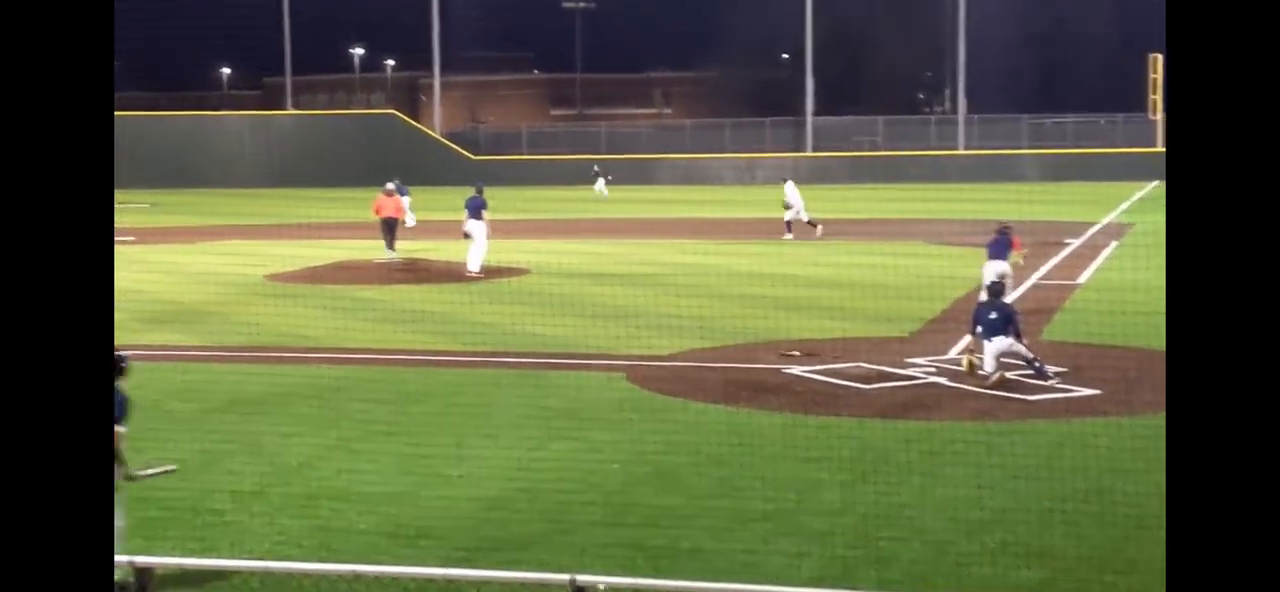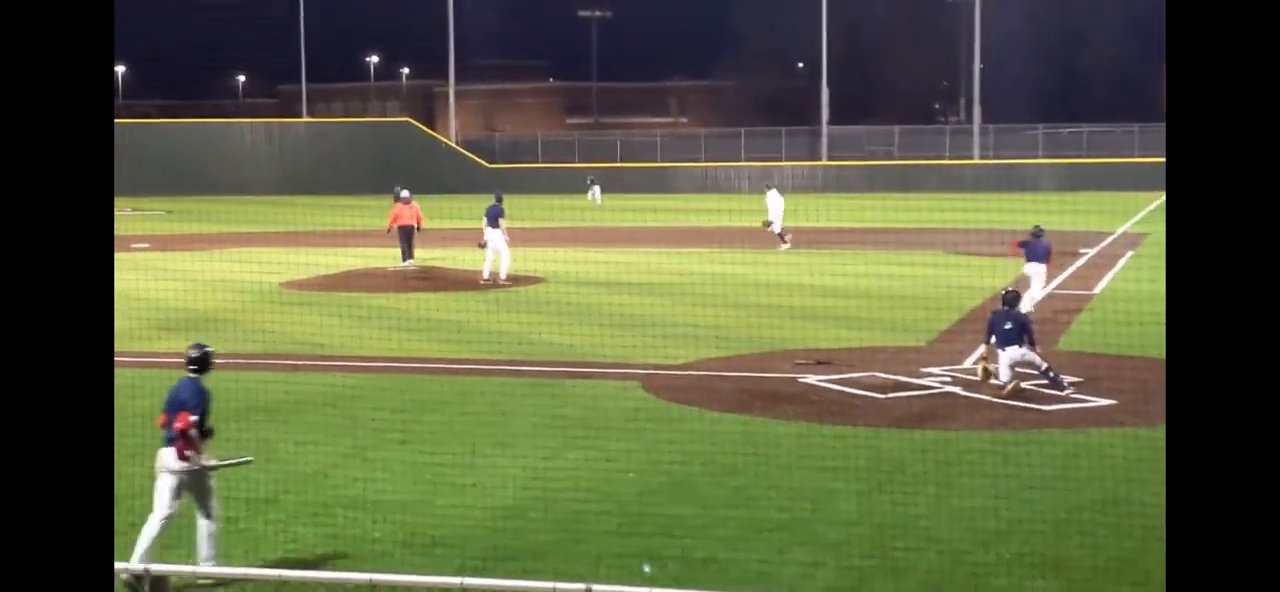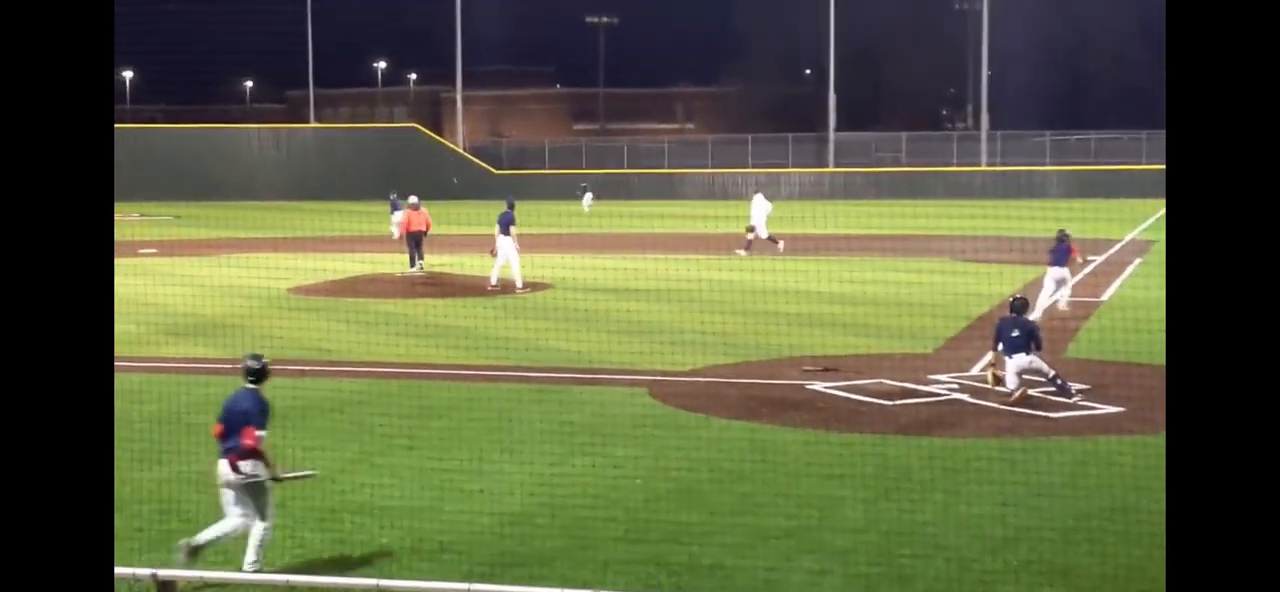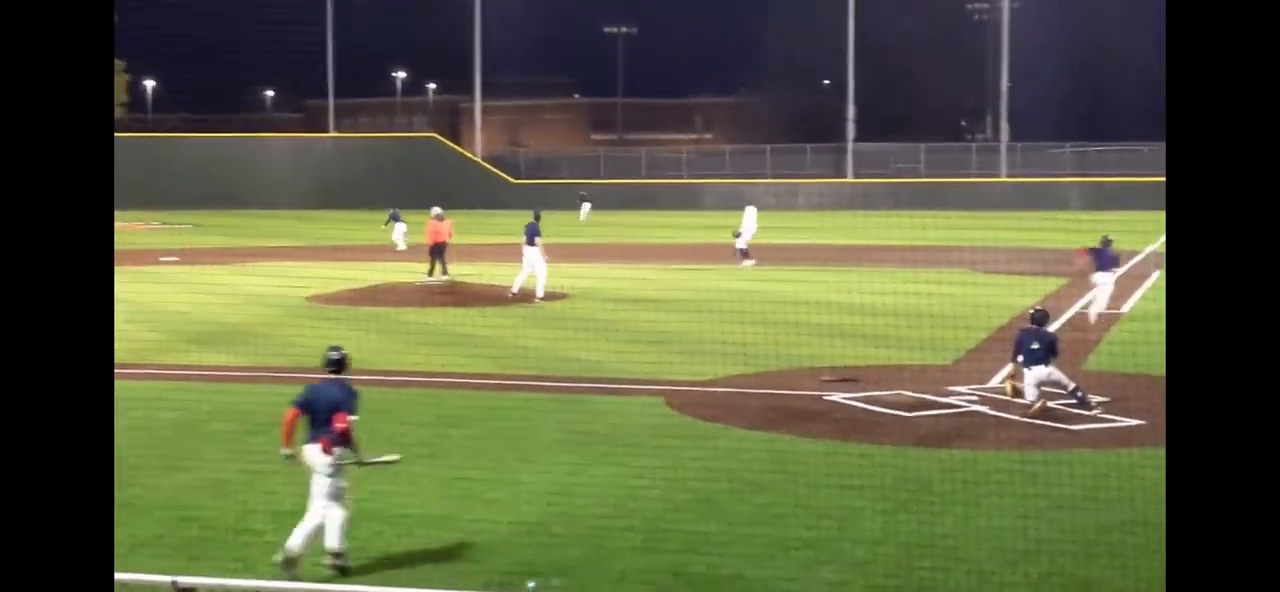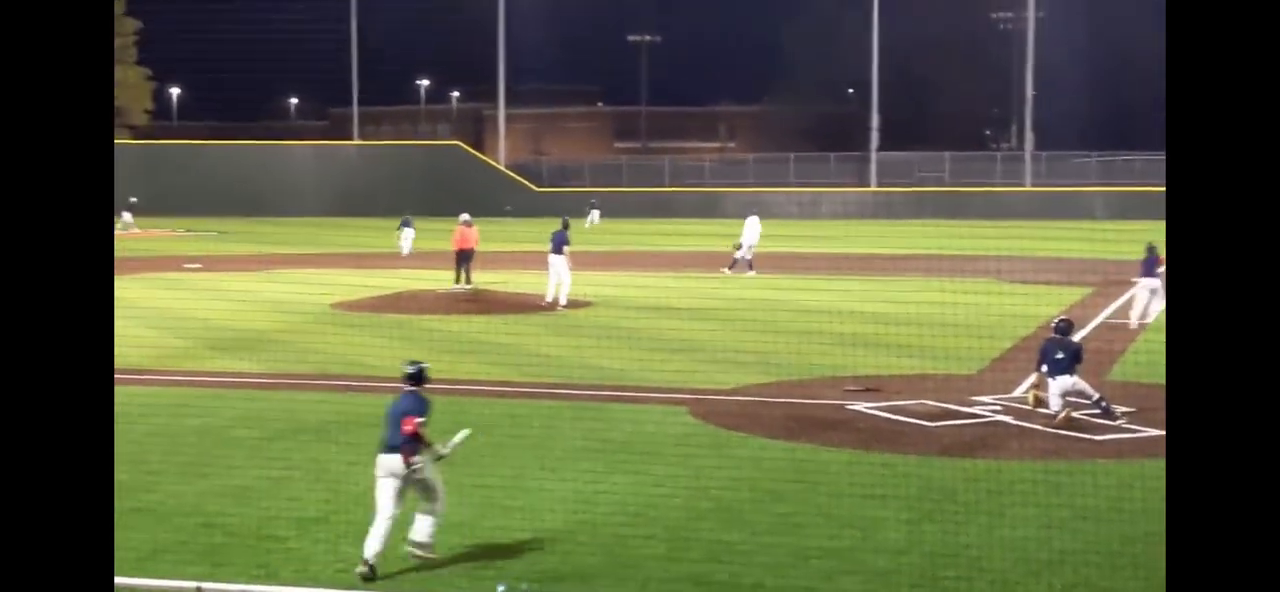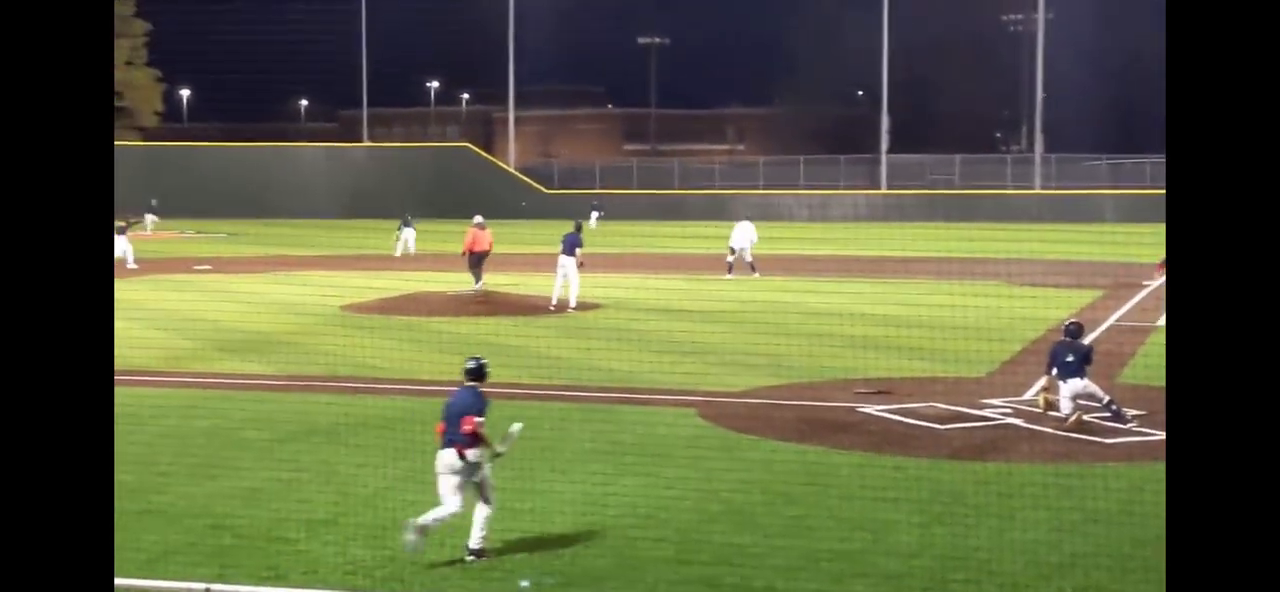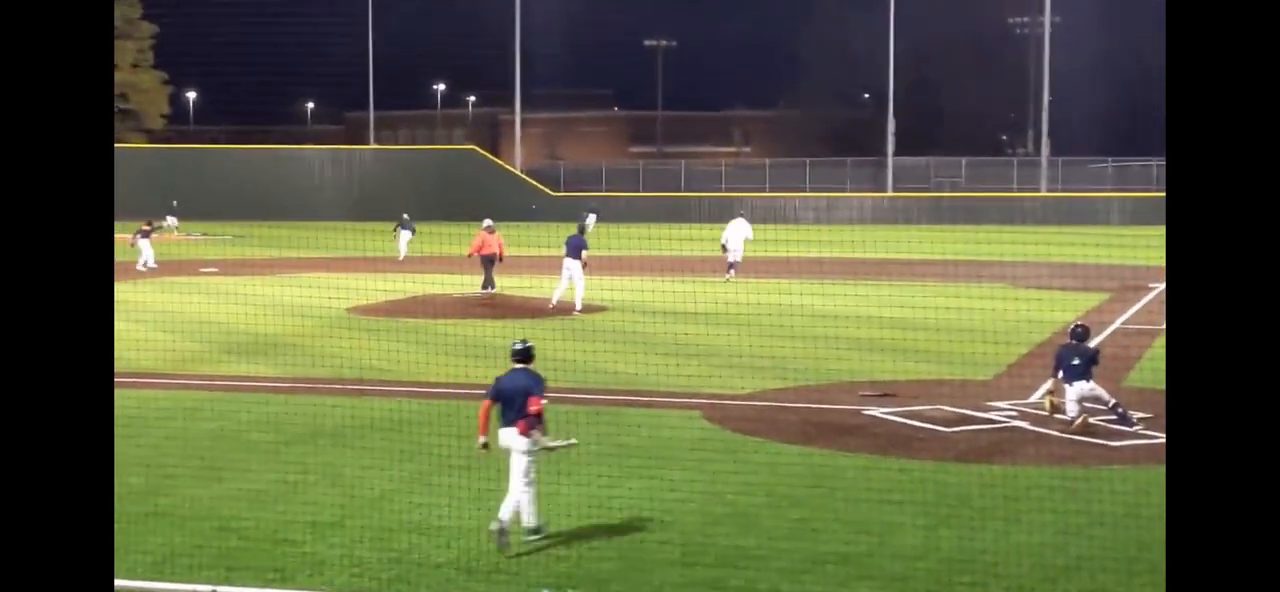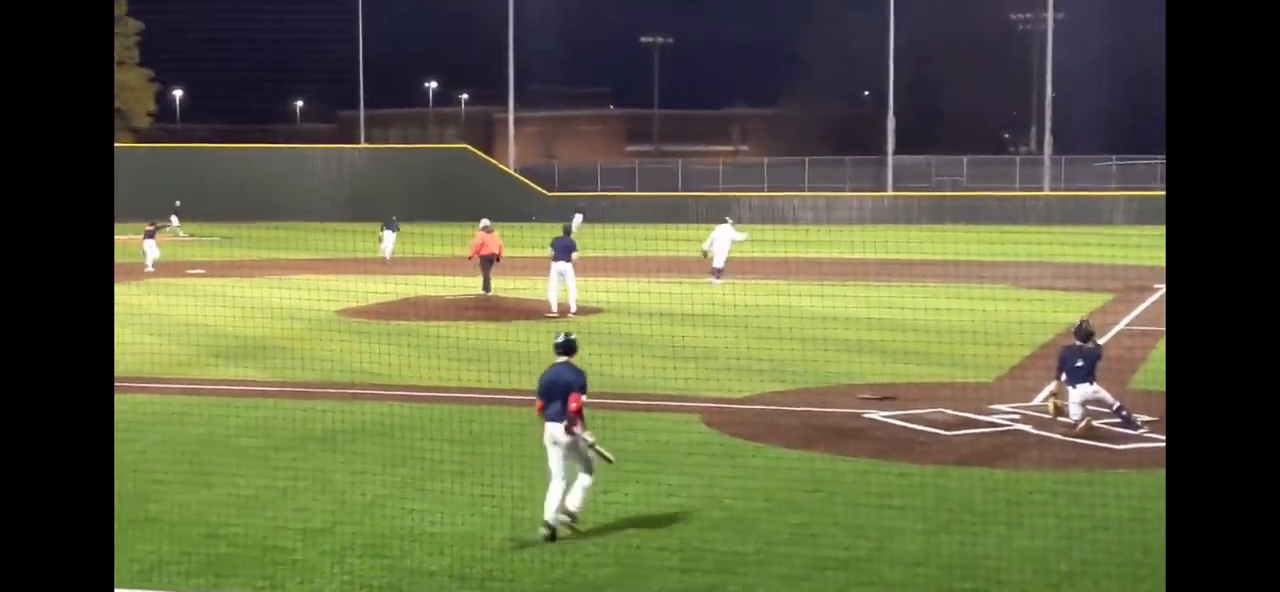
dt=0.2s
person 1, frame 1
right shoulder: (118, 398)
right elbow: (113, 438)
right wrist: (124, 468)
right hip: (112, 466)
left knee: (115, 521)
right knee: (115, 522)
person 1, frame 2
left shoulder: (176, 388)
right shoulder: (200, 392)
left elbow: (163, 422)
right elbow: (183, 427)
right wrist: (201, 453)
left hip: (166, 456)
right hip: (187, 459)
left knee: (160, 515)
right knee: (208, 514)
left ankle: (136, 568)
right ankle: (208, 565)
person 1, frame 3
left shoulder: (232, 399)
right shoulder: (260, 403)
left elbow: (218, 433)
right elbow: (253, 443)
right wrist: (271, 468)
left hip: (225, 464)
right hip: (248, 466)
left knee: (238, 520)
right knee: (263, 518)
left ankle: (196, 543)
right ankle: (251, 569)
person 1, frame 4
left shoulder: (312, 389)
right shoulder: (348, 392)
left elbow: (290, 416)
right elbow: (342, 427)
left wrist: (287, 446)
right wrist: (356, 451)
left hip: (311, 450)
right hip: (330, 452)
left knee: (334, 502)
right knee: (322, 506)
left ankle: (336, 550)
right ankle: (291, 550)
person 1, frame 5
left shoulder: (396, 402)
right shoulder: (420, 401)
right elbow: (412, 429)
right wrist: (434, 449)
left hip: (386, 460)
right hip: (410, 460)
left knee: (384, 514)
right knee: (434, 499)
left ankle: (368, 560)
right ankle: (419, 540)
person 1, frame 6
left shoulder: (453, 397)
right shoulder: (478, 397)
left elbow: (440, 429)
right elbow: (472, 428)
right wrist: (492, 447)
left hip: (445, 454)
right hip: (470, 454)
left knee: (452, 505)
right knee: (486, 500)
left ankle: (421, 524)
right ankle: (475, 547)
person 1, frame 7
left shoulder: (501, 380)
right shoulder: (535, 379)
left elbow: (486, 407)
right elbow: (536, 409)
left wrist: (482, 435)
right wrist: (543, 434)
left hip: (505, 434)
right hip: (524, 434)
left knee: (522, 481)
right knee: (520, 485)
left ankle: (531, 526)
right ankle: (501, 521)
person 1, frame 8
left shoulder: (546, 374)
right shoulder: (577, 374)
left elbow: (539, 407)
right elbow: (575, 406)
right wrist: (583, 430)
left hip: (550, 428)
right hip: (569, 430)
left knee: (557, 478)
right knee: (587, 470)
left ankle: (549, 522)
right ankle: (570, 510)
